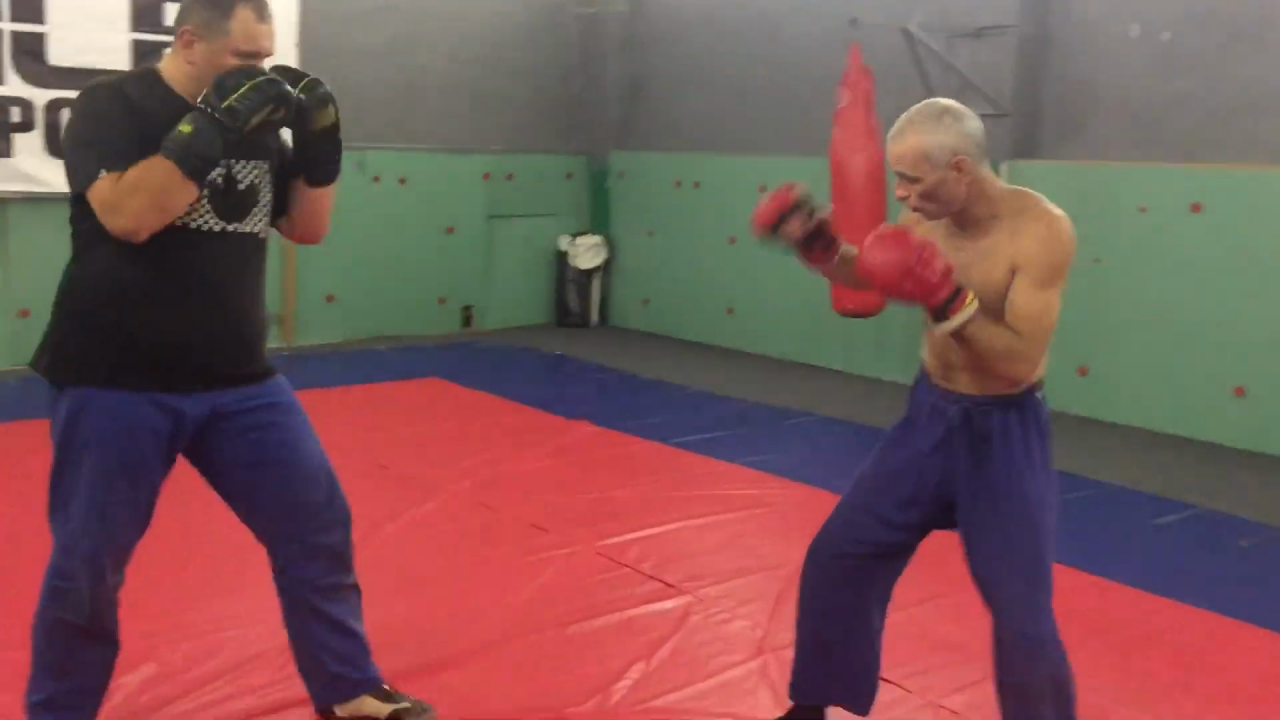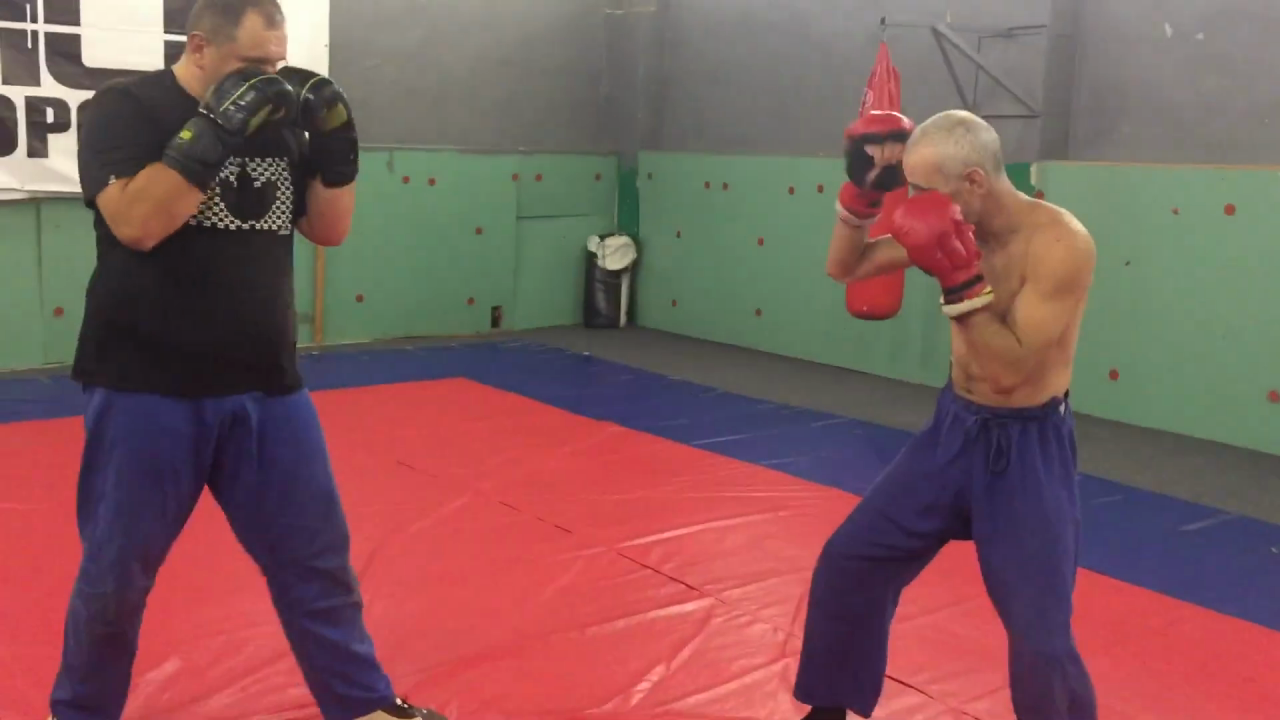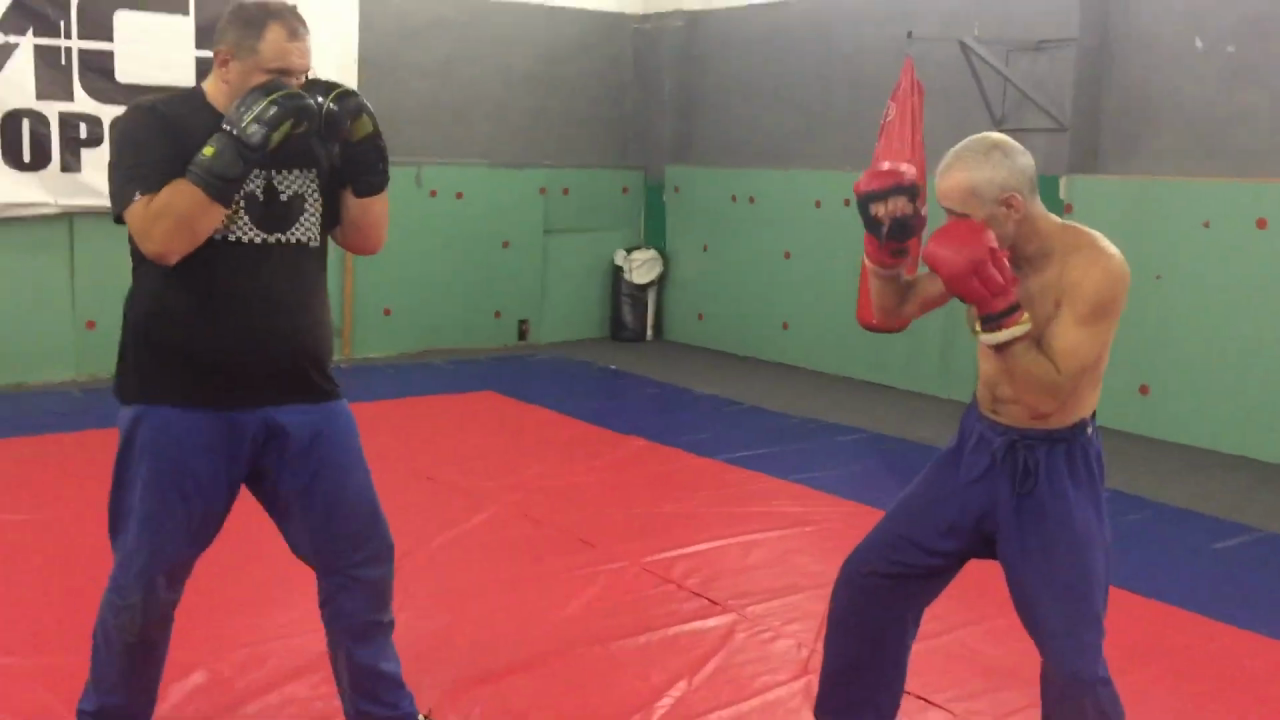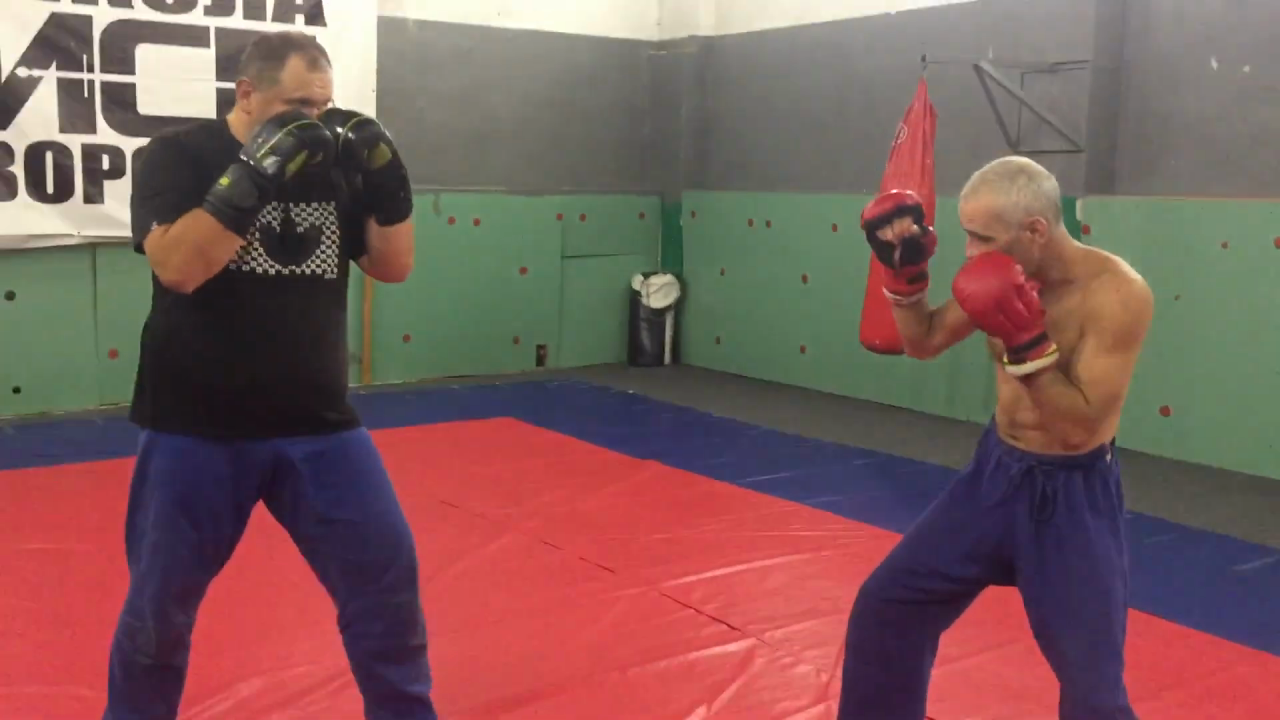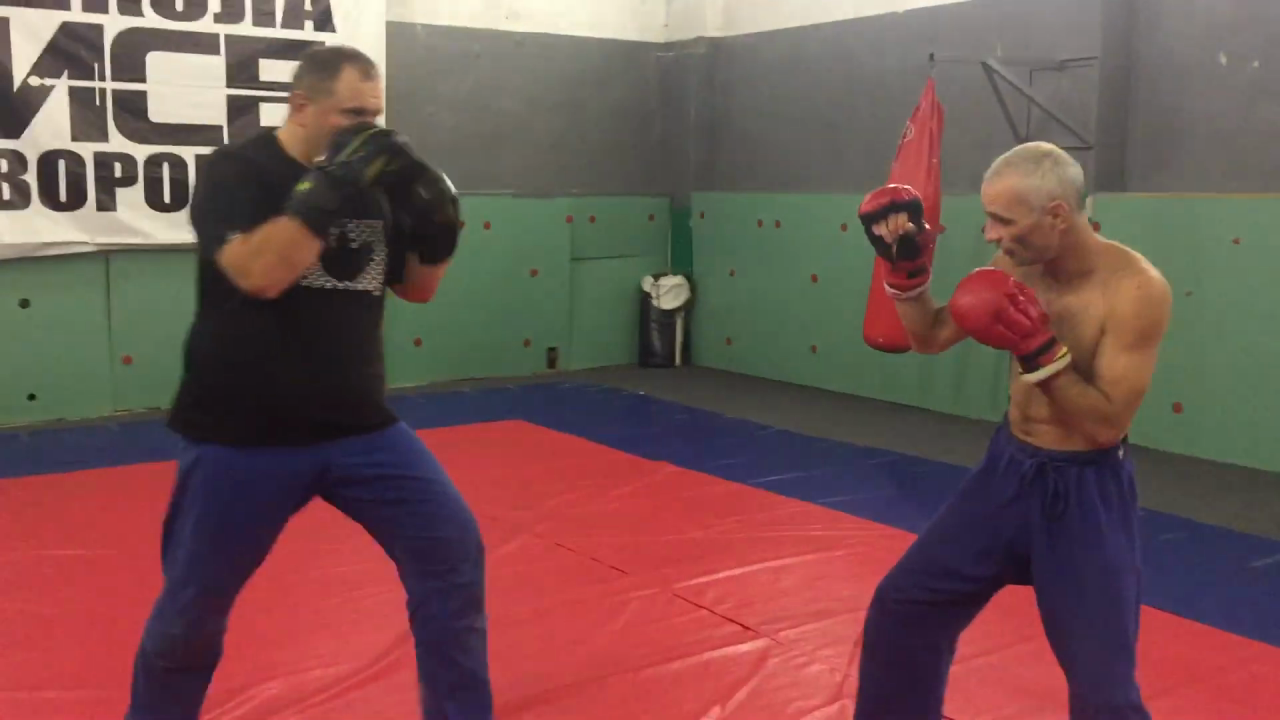
dt=0.2s
person 1, frame 1
left shoulder: (251, 117)
right shoulder: (113, 105)
left elbow: (306, 228)
right elbow: (129, 214)
left wrist: (319, 143)
right wrist: (211, 127)
left hip: (236, 379)
right hip: (118, 381)
left knee: (316, 523)
right knee: (87, 562)
person 1, frame 2
left shoulder: (273, 118)
right shoulder: (124, 109)
left elbow: (329, 229)
right elbow: (136, 222)
left wrist: (335, 140)
right wrist: (215, 132)
left hip: (265, 385)
right hip: (147, 386)
left knee: (314, 551)
right knee: (118, 565)
person 1, frame 3
left shoulder: (305, 132)
right shoulder: (152, 126)
left elbow: (367, 238)
right elbow: (160, 238)
left wrist: (363, 149)
right wrist: (237, 145)
left hip: (303, 396)
right hip: (183, 401)
left knee: (358, 556)
right knee: (147, 577)
person 1, frame 4
left shoulder: (332, 164)
right shoulder: (176, 157)
left elbow: (393, 266)
right elbow: (177, 267)
left wrist: (386, 177)
right wrist: (255, 175)
left hip: (318, 424)
right hip: (197, 428)
left knee: (385, 576)
right knee: (162, 599)
person 1, frame 5
left shoulder: (373, 183)
right shoulder: (236, 170)
left elbow: (418, 285)
right elbow: (259, 273)
left wrist: (438, 225)
right wrist: (330, 185)
left hip: (358, 427)
right hip: (243, 433)
left knee: (451, 554)
right knee: (195, 601)
person 2, frame 1
left shoulder: (1042, 229)
right shoulder: (923, 218)
left elbow: (1021, 364)
right elbow: (863, 272)
left wrist: (945, 299)
right wrist: (819, 244)
left hip: (1003, 432)
right hip: (929, 418)
left knee: (1024, 616)
right knee: (837, 558)
person 2, frame 2
left shoulder: (1061, 243)
right shoulder: (952, 224)
left elbow: (1012, 373)
right elbow: (845, 267)
left wrist: (960, 280)
right wrist: (861, 194)
left hip: (1027, 446)
right hip: (953, 425)
left knee: (1040, 635)
right knee: (850, 561)
person 2, frame 3
left shoulder: (1095, 266)
right shoulder: (982, 250)
left elbow: (1046, 399)
right elbow: (893, 306)
left wrist: (998, 308)
right wrist: (885, 241)
left hip: (1054, 469)
right hip: (977, 446)
left knee: (1072, 658)
right knee: (868, 579)
person 2, frame 4
left shoulder: (1119, 294)
right shoulder: (1004, 273)
left elbow: (1077, 428)
right elbow: (922, 341)
left wrist: (1027, 341)
right wrist: (905, 273)
left hip: (1072, 495)
right hip: (995, 472)
right knee: (887, 604)
person 2, frame 5
left shoulder: (1136, 289)
right shoulder: (1015, 265)
left elbow: (1105, 425)
right elbow: (929, 337)
left wrist: (1036, 350)
right wrist: (905, 267)
left hip: (1084, 491)
right hip: (1007, 469)
right knee: (903, 605)
